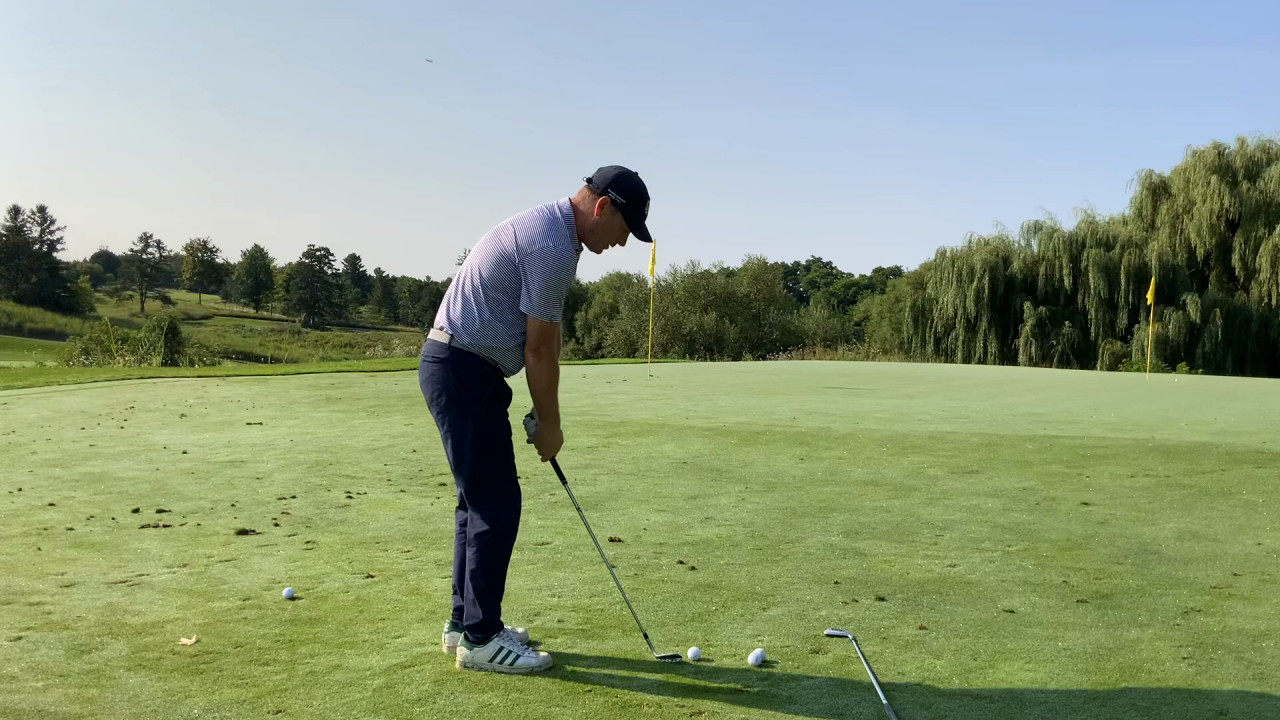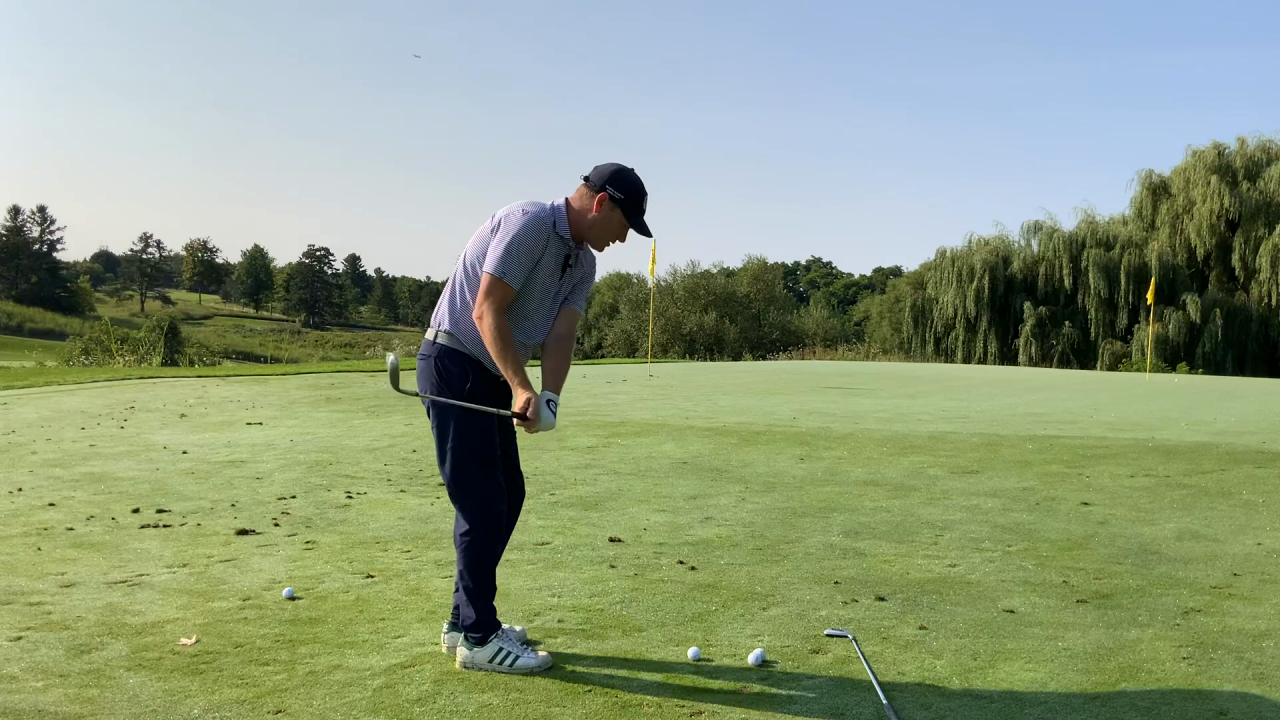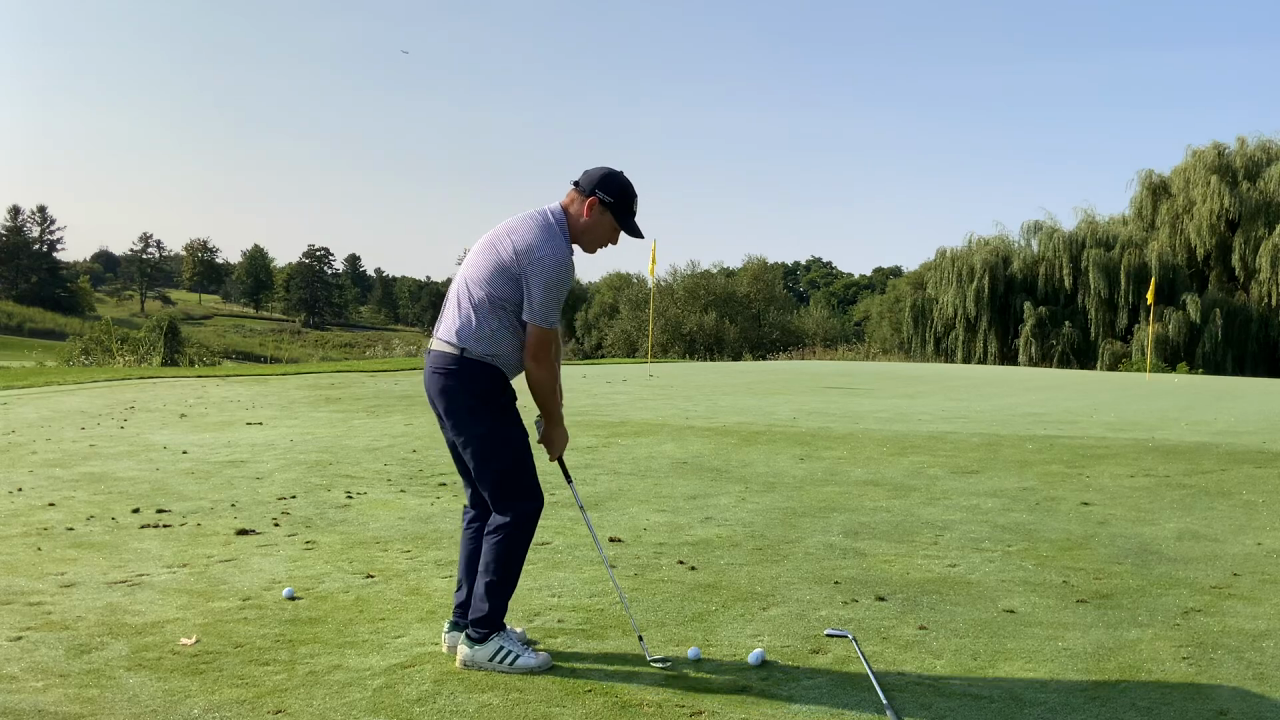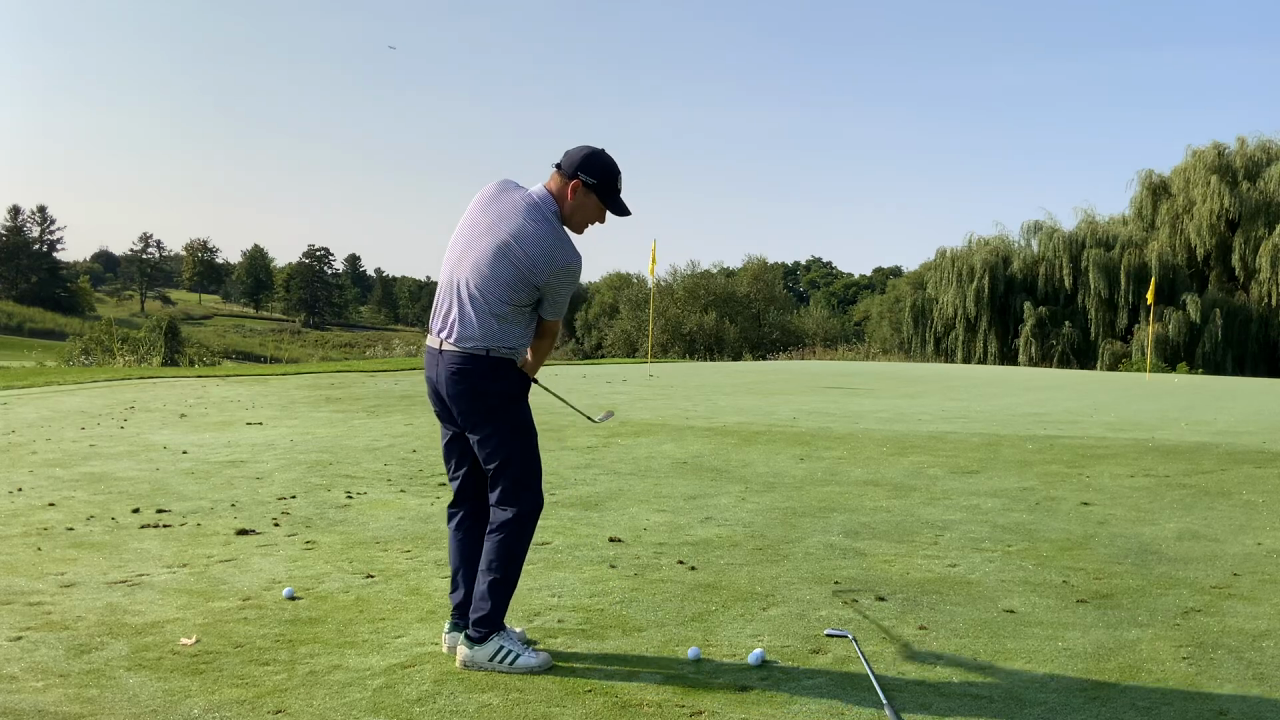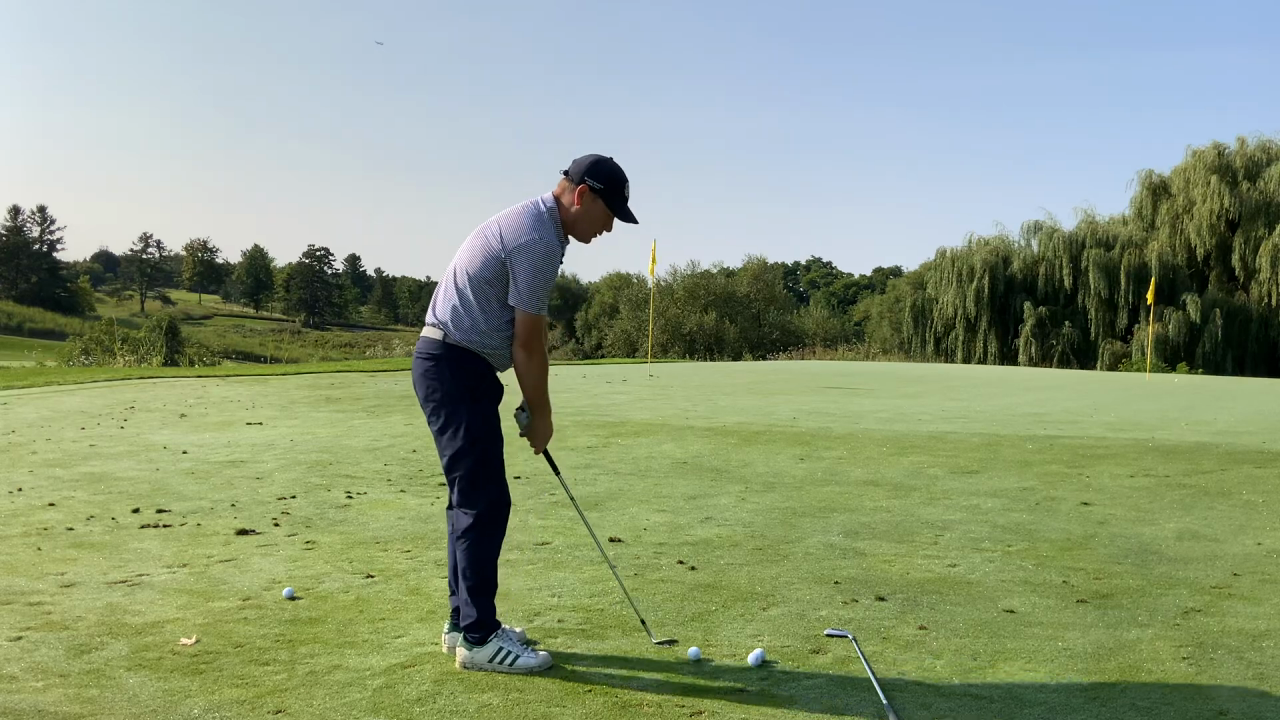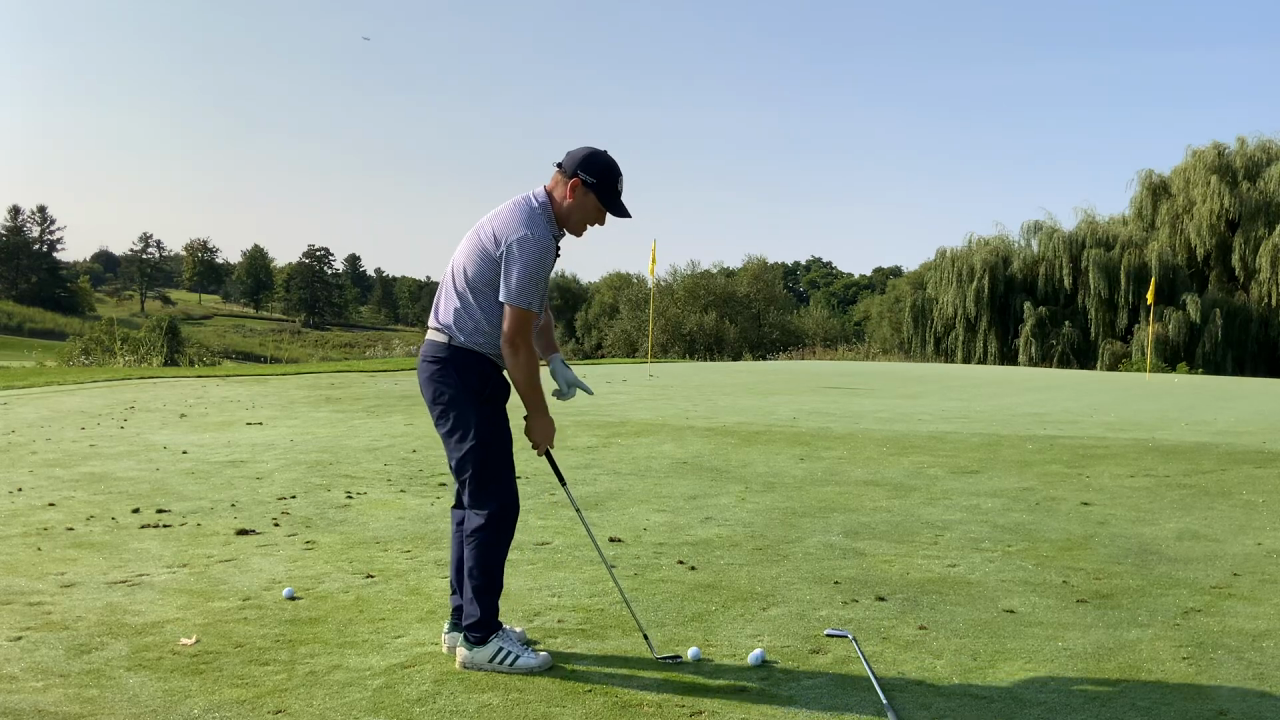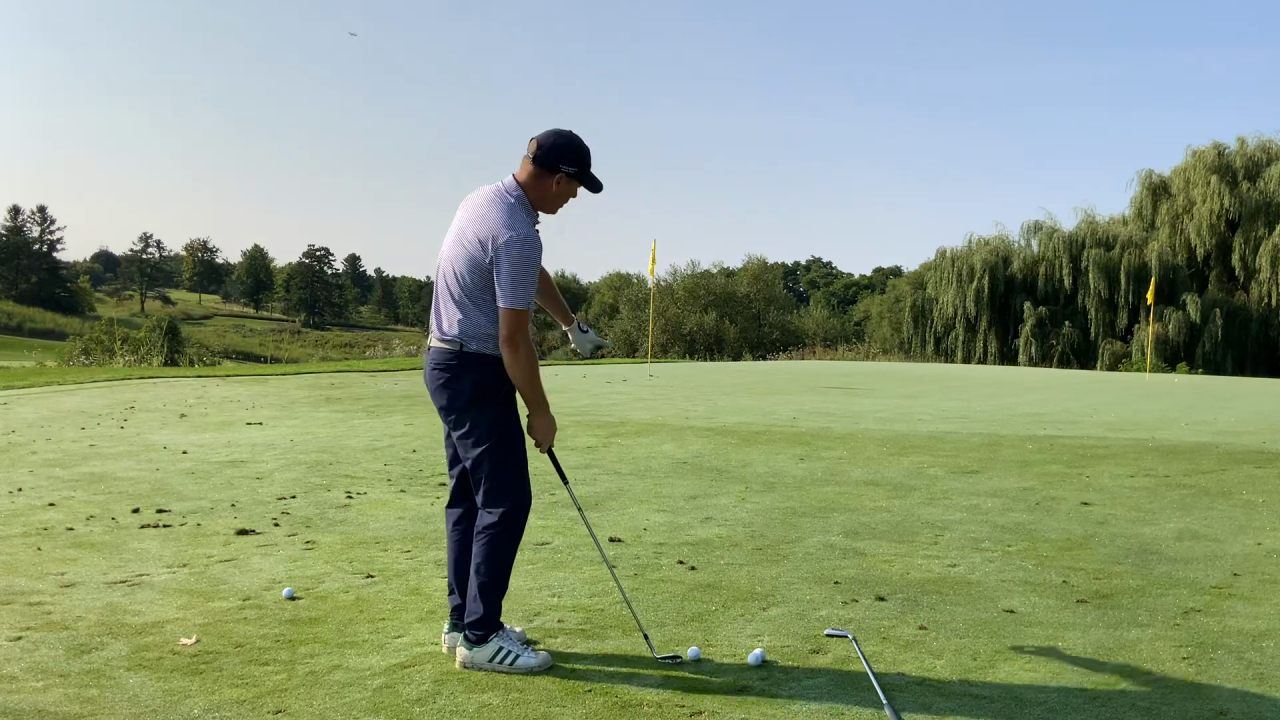
dt=0.5s
person 1, frame 1
left shoulder: (553, 231)
right shoulder: (554, 247)
left elbow: (550, 333)
right elbow: (538, 349)
left wrist: (542, 413)
right wrist: (551, 424)
left hip: (462, 370)
right hip: (463, 372)
left knee: (480, 498)
right knee: (496, 504)
left ankle: (465, 621)
right ankle: (480, 637)
person 1, frame 2
left shoulder: (582, 261)
right shoulder: (529, 224)
left elbow: (561, 335)
right elbow: (486, 312)
left wrist: (548, 398)
right wrist: (519, 386)
left hip: (485, 377)
right hip: (453, 369)
left knee: (505, 496)
right knee: (480, 503)
left ankle: (466, 622)
right ankle: (478, 639)
person 1, frame 3
left shoulder: (534, 227)
right shoulder: (553, 257)
left elbow: (538, 343)
right elbow: (539, 353)
left wrist: (549, 417)
right wrist: (555, 427)
left hip: (449, 370)
right hip: (472, 380)
left knee: (488, 501)
right knee: (518, 504)
left ankle: (465, 620)
right ankle: (481, 636)
person 1, frame 4
left shoulder: (497, 192)
right shoulder: (561, 256)
right elbow: (546, 332)
right wrist: (530, 363)
left hip: (441, 361)
right hip: (484, 375)
left knee: (470, 497)
right knee: (517, 502)
left ankle: (464, 622)
right ankle: (482, 637)
person 1, frame 5
left shoulder: (536, 224)
right shoulder: (538, 240)
left elbow: (532, 331)
right elbow: (527, 345)
left wrist: (533, 403)
right wrist: (542, 416)
left hip: (454, 367)
right hip: (454, 368)
left knee: (470, 498)
right knee: (485, 501)
left ankle: (466, 621)
right ankle: (478, 637)
person 1, frame 6
left shoulder: (531, 219)
right shoulder: (532, 235)
left elbow: (536, 308)
right elbow: (514, 340)
left wrist: (557, 362)
right wrist: (537, 415)
left hip: (456, 366)
right hip: (462, 370)
left knee: (476, 497)
right knee: (494, 502)
left ankle: (465, 621)
right ankle: (479, 637)
person 1, frame 7
left shoulder: (488, 197)
right shoulder: (516, 235)
right elbow: (513, 339)
left wrist: (572, 324)
right wrist: (538, 412)
left hip: (451, 364)
right hip: (475, 373)
left knee: (471, 497)
right knee: (505, 501)
left ankle: (463, 622)
right ankle: (479, 637)
